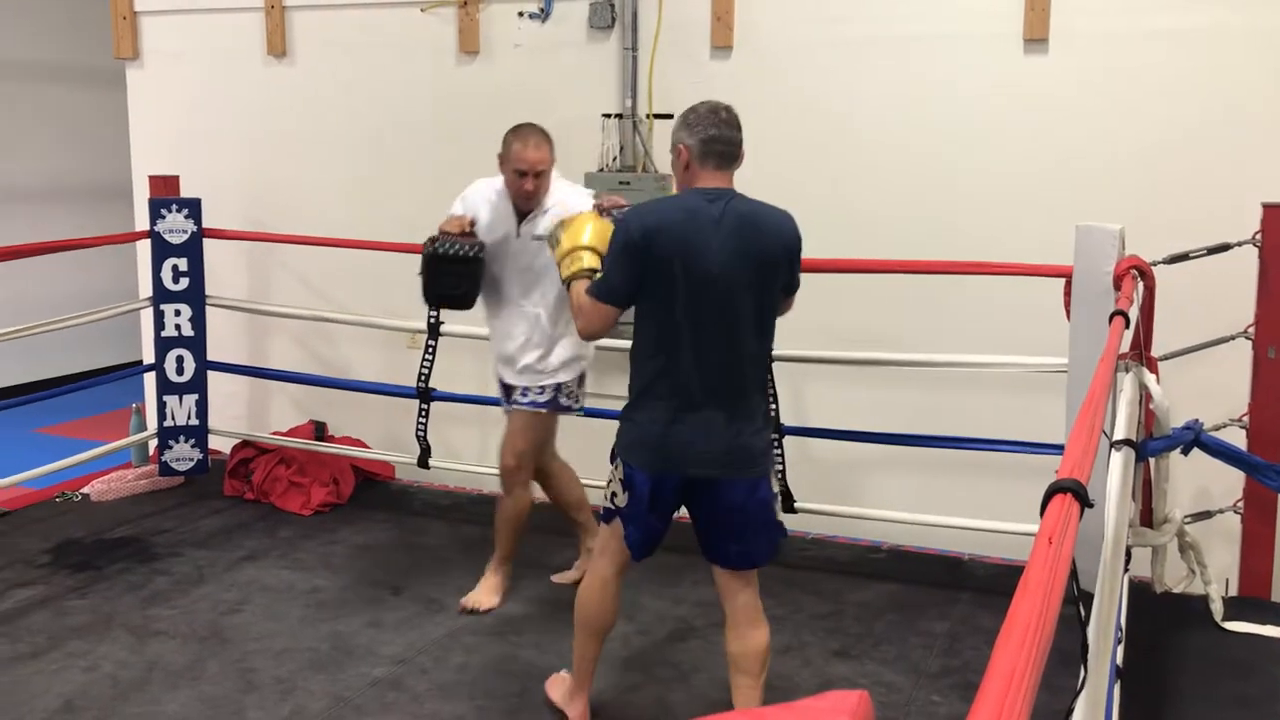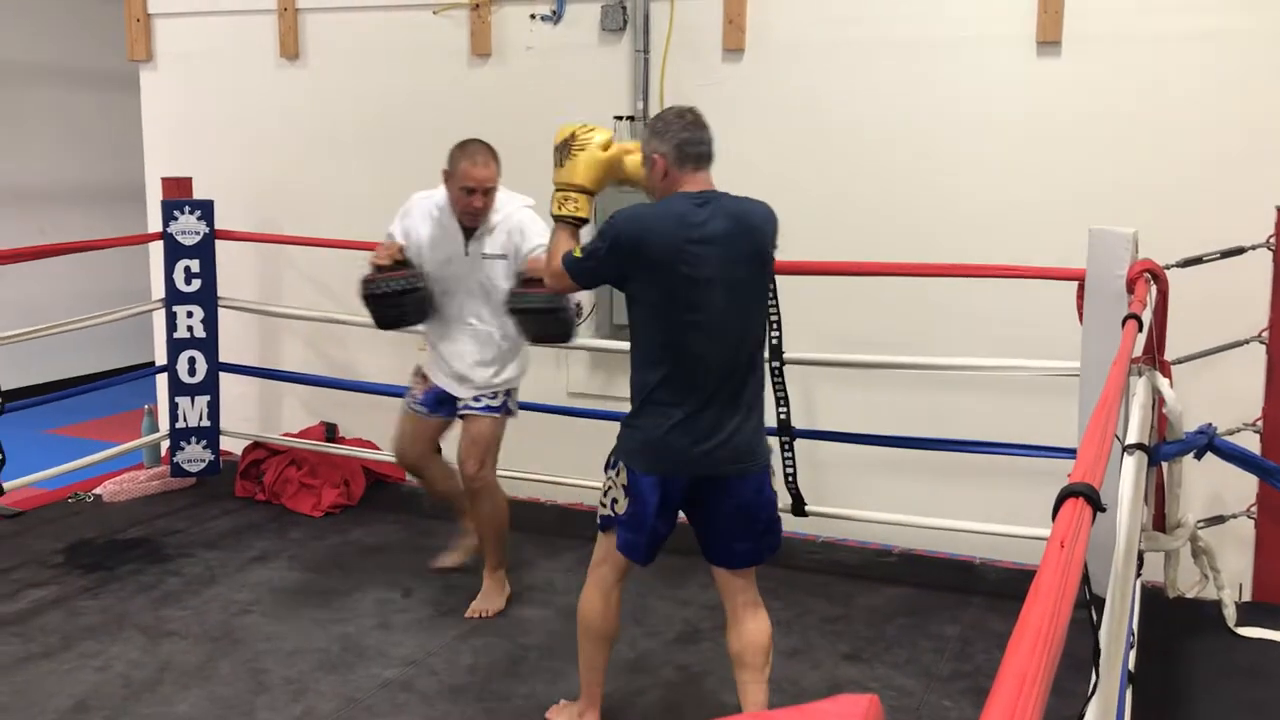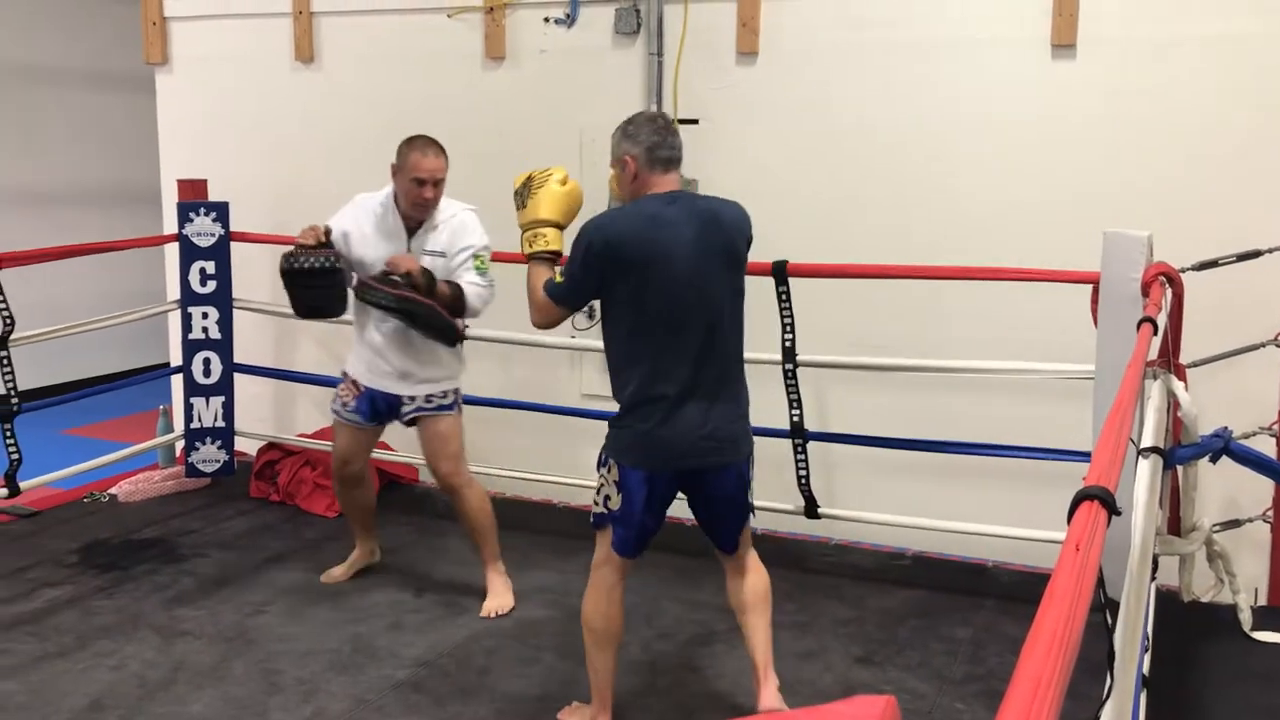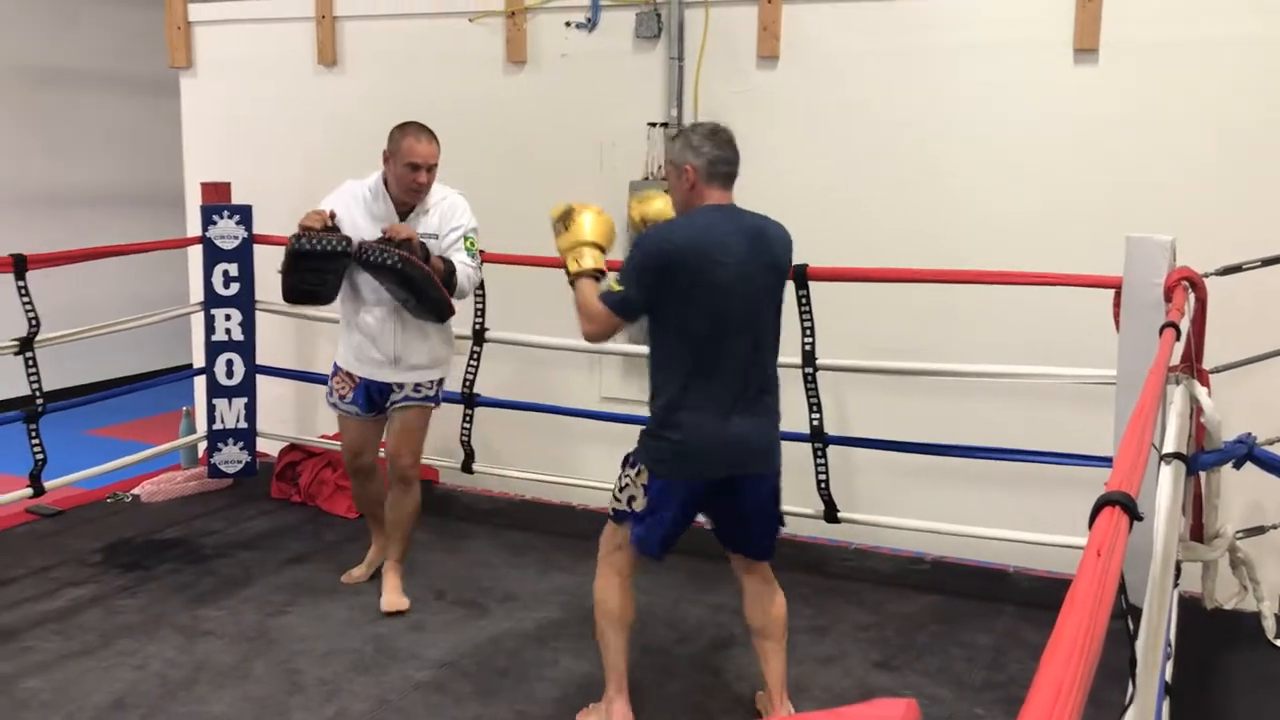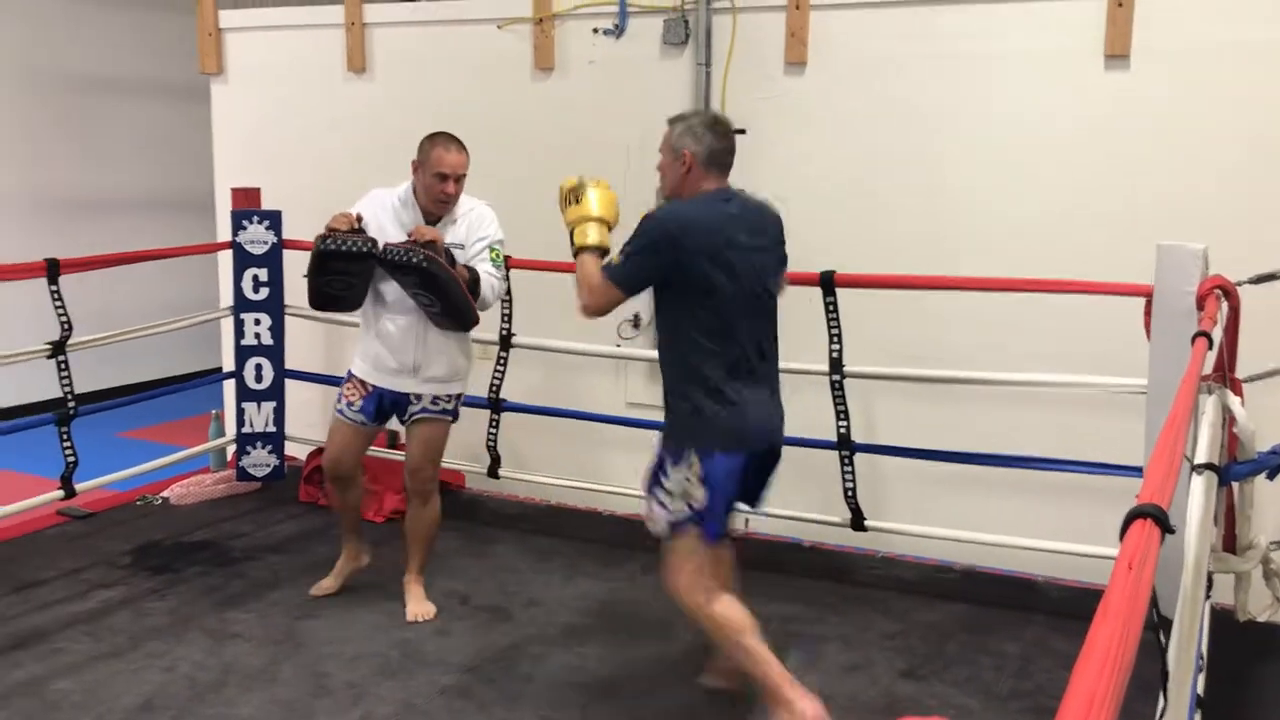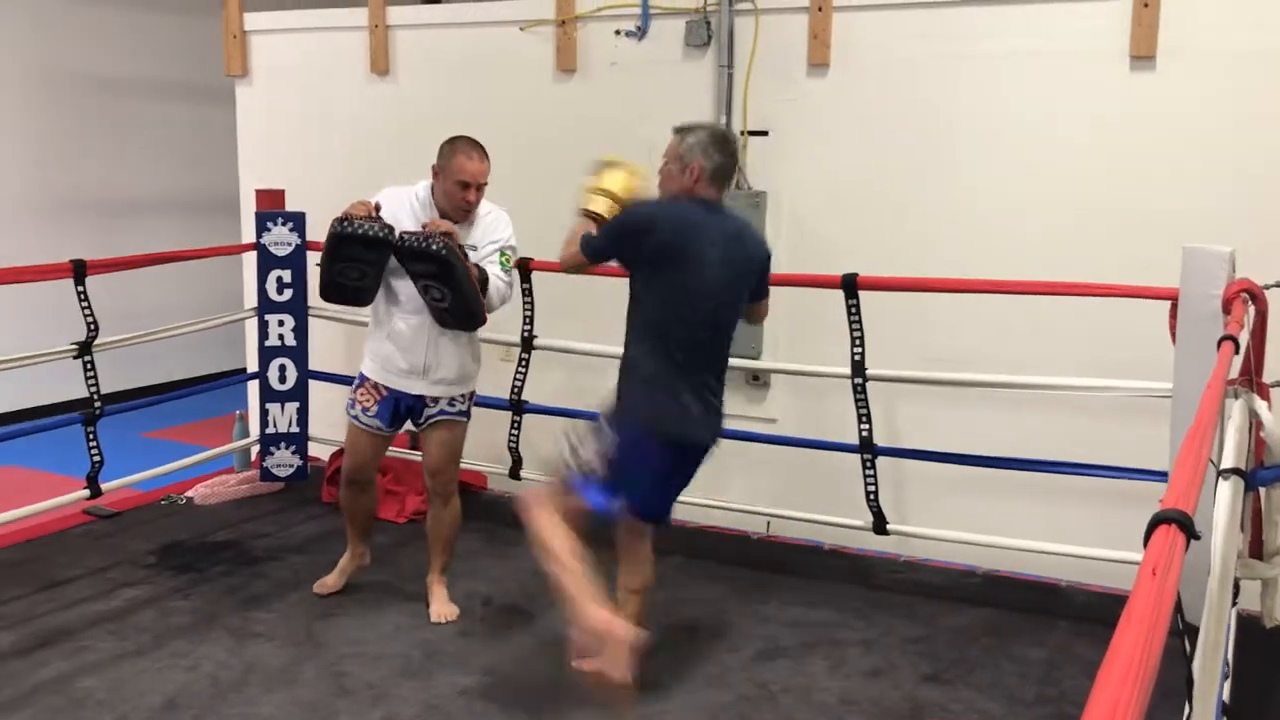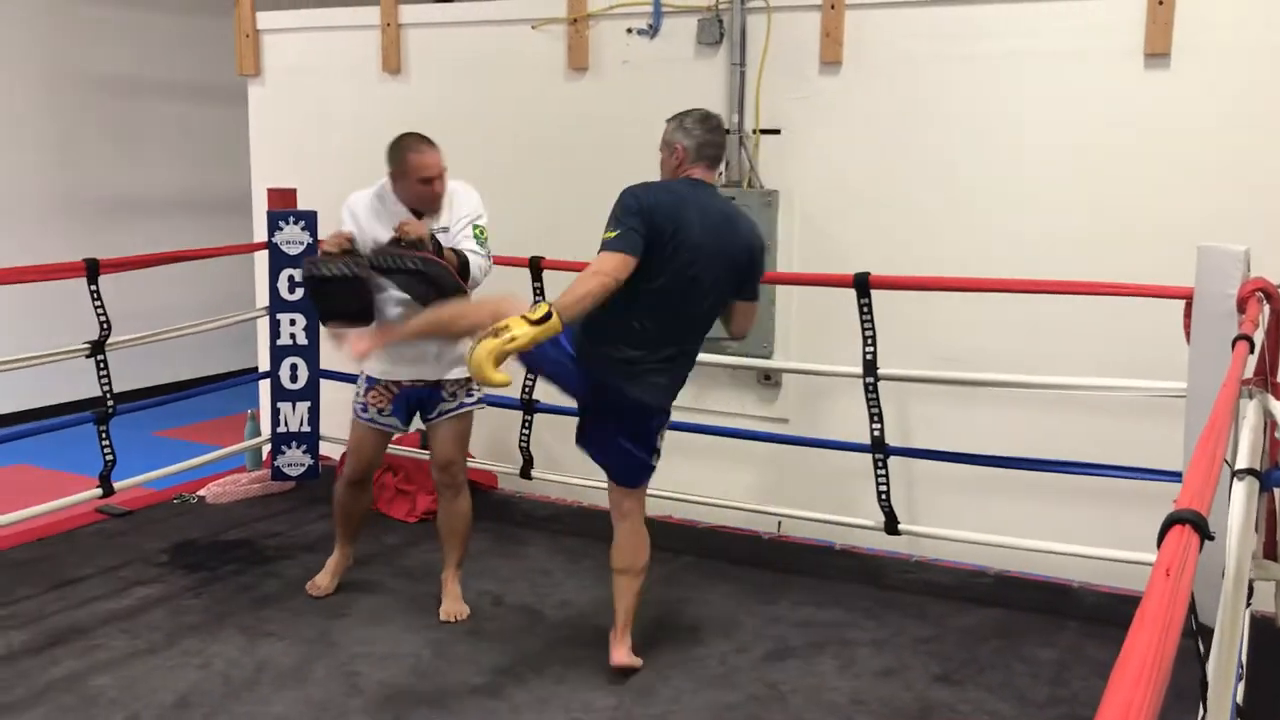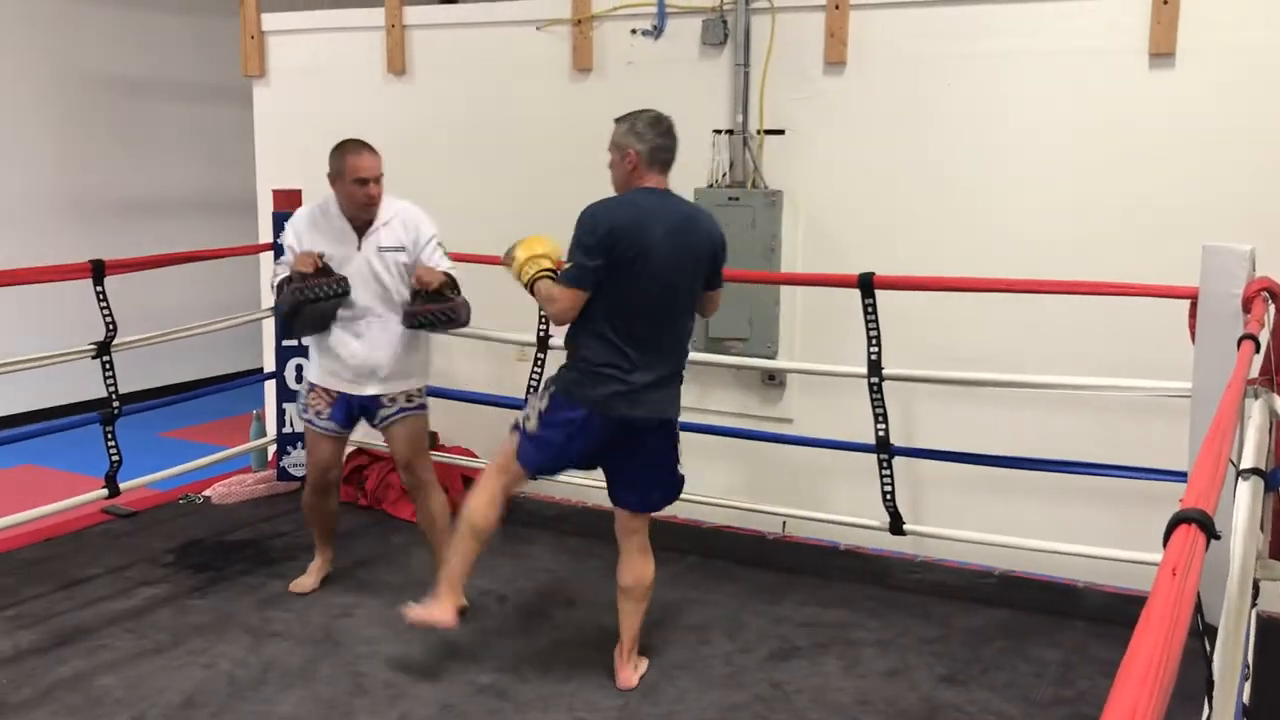
dt=0.3s
person 1, frame 1
left shoulder: (645, 224)
right shoulder: (779, 230)
left elbow: (591, 322)
left wrist: (578, 262)
left hip: (654, 439)
right hip: (740, 447)
left knee: (609, 559)
right knee: (741, 595)
person 1, frame 2
left shoulder: (634, 228)
right shoulder: (758, 222)
left elbow: (557, 279)
left wrist: (571, 195)
right wrist: (646, 182)
left hip: (656, 444)
right hip: (737, 447)
left knee: (607, 570)
right knee: (740, 593)
person 1, frame 3
left shoulder: (608, 234)
right shoulder: (732, 220)
left elbow: (543, 314)
left wrist: (539, 234)
left hip: (645, 439)
right hip: (723, 434)
left knee: (609, 566)
right knee: (740, 556)
person 1, frame 4
left shoulder: (662, 245)
right shoulder: (774, 239)
left elbow: (596, 326)
left wrist: (581, 256)
left hip: (679, 447)
right hip: (756, 445)
left knee: (615, 558)
right knee: (757, 572)
person 1, frame 5
left shoulder: (668, 226)
right shoulder: (763, 219)
left elbow: (593, 298)
left wrist: (587, 231)
left hip: (711, 433)
right hip: (756, 420)
left knee: (690, 581)
right ankle: (731, 659)
person 1, frame 6
left shoulder: (652, 219)
right shoulder: (750, 243)
left elbow: (571, 258)
right elbow: (756, 312)
left wrist: (599, 203)
left hip: (646, 416)
right hip: (696, 422)
left knee: (544, 509)
right knee: (634, 532)
left ankle: (602, 625)
right ankle: (615, 652)
person 1, frame 7
left shoulder: (646, 200)
right shoulder: (746, 234)
left elbow: (606, 276)
right elbow: (740, 326)
left wrist: (534, 324)
left hip: (591, 354)
right hip: (651, 389)
left knee: (495, 313)
right knee: (628, 511)
left ankle: (383, 334)
right ankle: (623, 642)
person 1, frame 8
left shoulder: (605, 218)
right shoulder: (706, 228)
left elbow: (562, 308)
right elbow: (707, 305)
left wrist: (536, 273)
left hip: (586, 395)
right hip: (653, 408)
left knee: (497, 476)
right knee: (634, 535)
left ankle: (446, 600)
right ankle: (628, 660)
person 2, frame 1
left shoulder: (576, 205)
right shoulder: (479, 196)
right wrist: (449, 234)
left hip: (551, 361)
right hip: (511, 354)
left knee: (513, 468)
right knee: (539, 460)
left ankle: (498, 572)
right ankle: (593, 545)
person 2, frame 2
left shoulder: (519, 220)
right shoulder: (419, 212)
left wrist: (548, 274)
right wrist: (385, 260)
left hip: (491, 368)
right hip: (440, 360)
left knee: (475, 473)
right knee: (412, 453)
left ankle: (495, 576)
right ankle: (472, 526)
person 2, frame 3
left shoulder: (461, 222)
right shoulder: (362, 211)
left elbow: (477, 298)
left wrist: (426, 280)
right wrist: (311, 244)
left hip: (431, 375)
right hip: (368, 369)
left knee: (453, 477)
right knee: (347, 466)
left ankle: (496, 575)
right ankle: (366, 548)
person 2, frame 4
left shoulder: (451, 208)
right shoulder: (350, 199)
left elbow: (465, 280)
left wrist: (420, 252)
right wrist: (311, 232)
left hip: (419, 363)
right hip: (360, 358)
left knee: (403, 469)
right knee: (357, 461)
left ankle: (394, 572)
right ankle: (381, 544)
person 2, frame 5
left shoulder: (478, 219)
right shoulder: (377, 206)
left elbow: (487, 293)
left wrist: (444, 256)
right wrist: (337, 236)
left hip: (437, 375)
right hip: (373, 366)
left knee: (421, 480)
right knee: (337, 465)
left ankle: (414, 580)
right ankle: (351, 552)
person 2, frame 6
left shoulder: (493, 223)
right shoulder: (394, 204)
left elbow: (495, 294)
left wrist: (455, 251)
left hip: (448, 378)
right hip: (385, 368)
left knee: (441, 482)
right knee: (356, 470)
left ankle: (437, 580)
right ankle: (355, 552)
person 2, frame 7
left shoulder: (462, 198)
right shoulder: (362, 208)
left elbow: (475, 271)
left wrist: (430, 245)
right wrist: (332, 256)
left hip: (450, 366)
right hip: (390, 366)
left knee: (450, 473)
right knee: (357, 469)
left ankle: (452, 579)
right ankle: (341, 553)
person 2, frame 8
left shoulder: (408, 219)
right shoulder: (306, 223)
left elbow: (446, 276)
left wrist: (436, 279)
right wrist: (297, 276)
left hip: (396, 378)
right hip: (331, 377)
left knee: (419, 472)
right knee: (320, 476)
right ankle: (322, 557)
